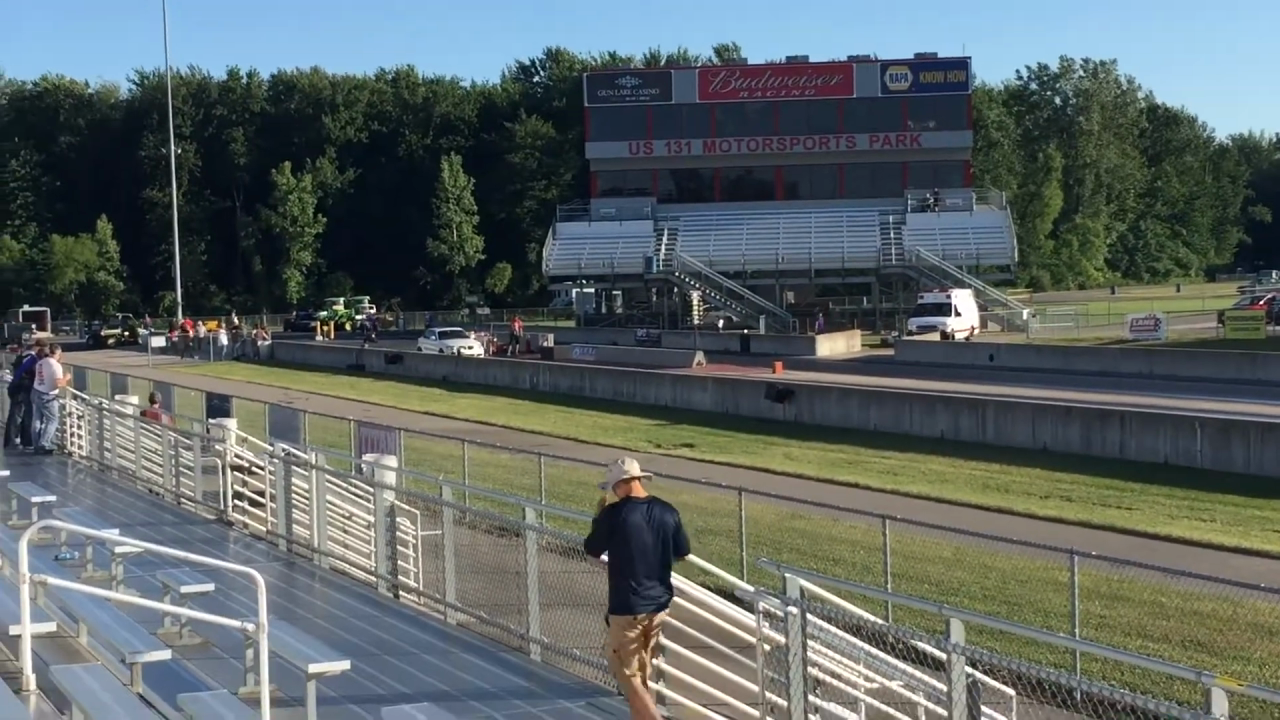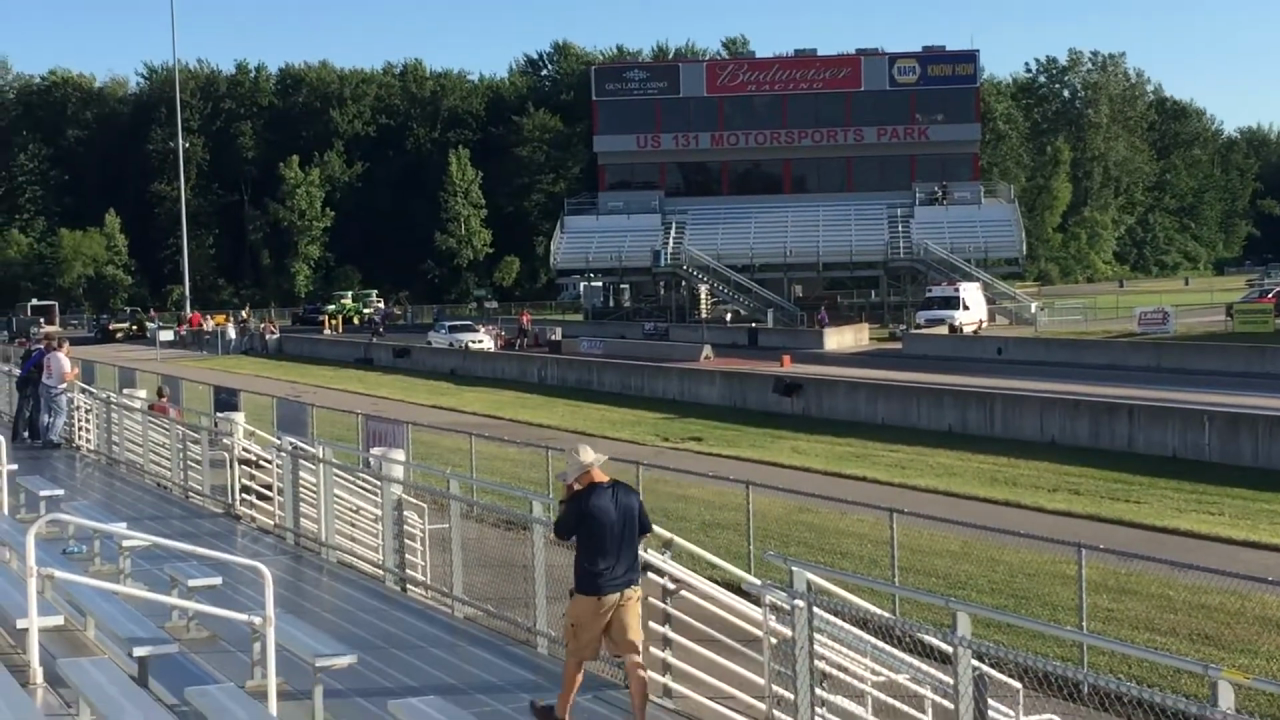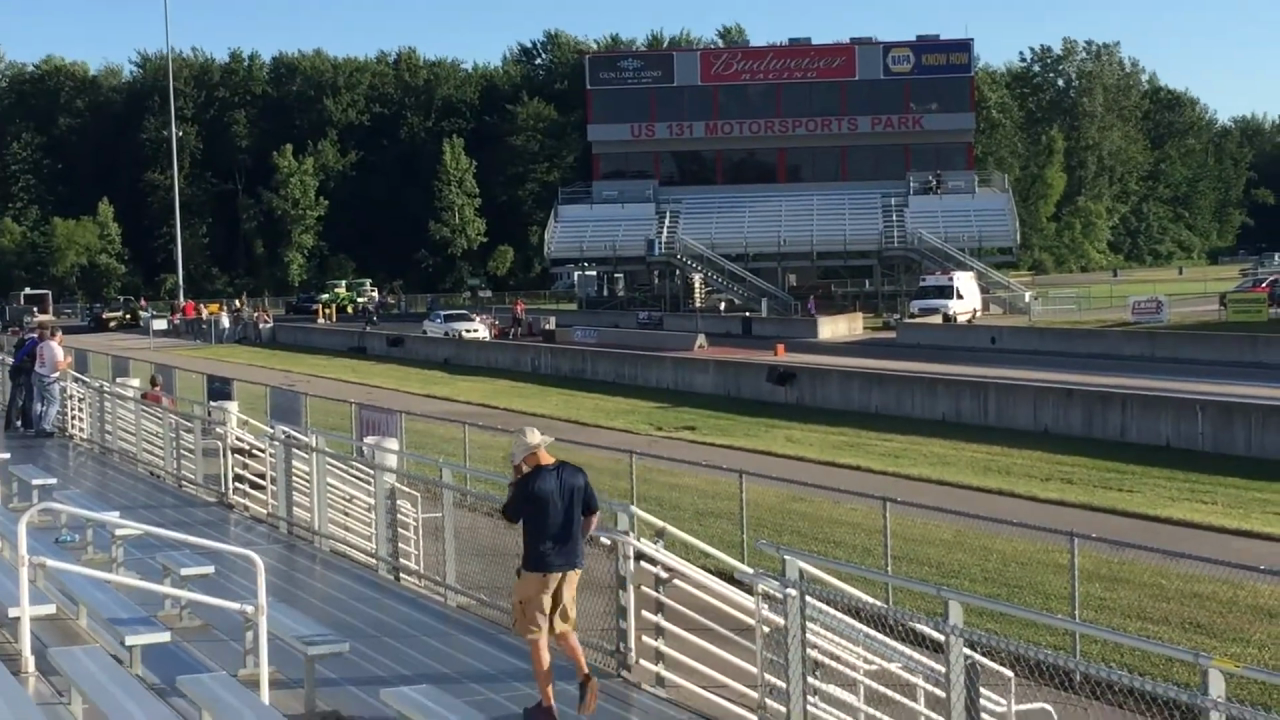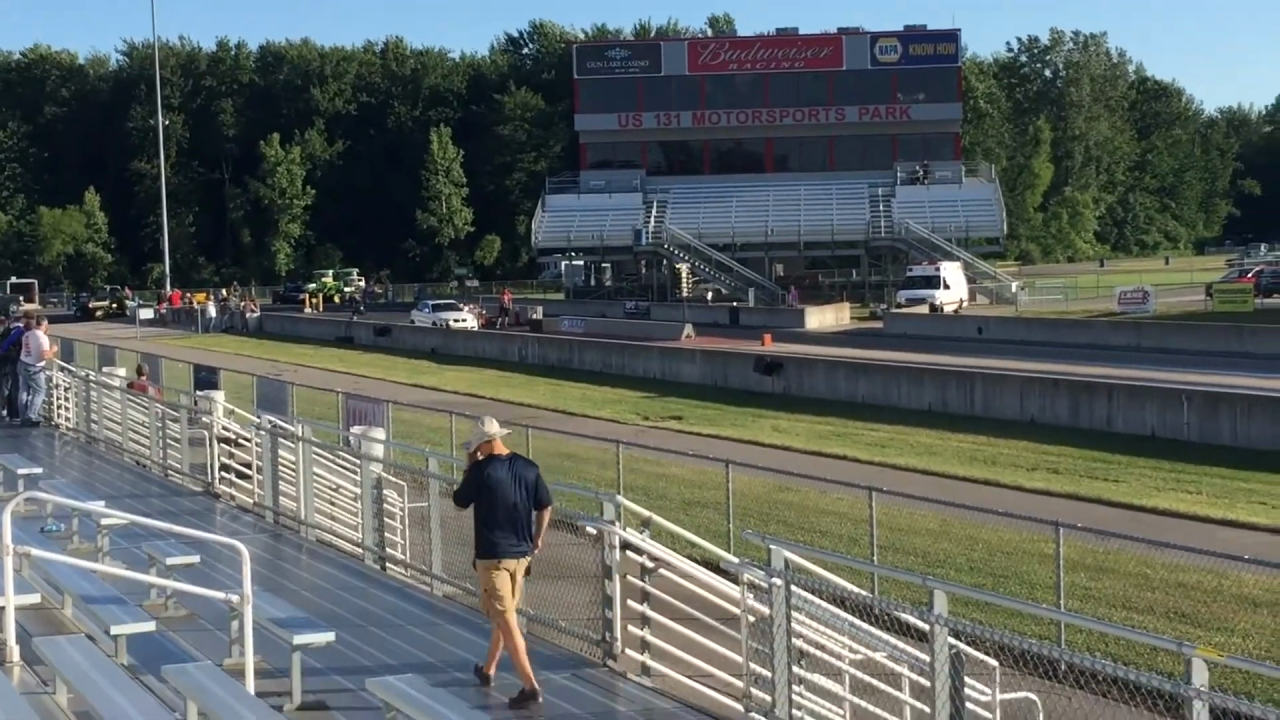
dt=0.3s
person 1, frame 1
left shoulder: (614, 513)
right shoulder: (667, 512)
left elbow: (592, 550)
right elbow: (682, 554)
left wrist: (599, 517)
left hip: (626, 609)
right hip: (658, 604)
left knee: (629, 680)
right knee: (639, 673)
person 1, frame 2
left shoulder: (581, 500)
right shoulder: (630, 495)
left elbow: (560, 533)
right elbow: (644, 533)
left wrist: (566, 498)
left hip: (593, 591)
right hip: (629, 587)
left knee: (576, 656)
right knee: (633, 659)
person 1, frame 3
left shoulder: (529, 483)
right shoulder: (576, 474)
left elbow: (510, 517)
right elbow: (592, 514)
left wrist: (516, 481)
left hip: (539, 568)
right hip: (572, 565)
left knee: (537, 636)
right knee: (563, 629)
right ankle: (584, 675)
person 1, frame 4
left shoulder: (481, 470)
right shoulder: (529, 467)
left elbow: (460, 502)
right elbow: (545, 508)
right wrist: (537, 540)
left hip: (492, 556)
right hip: (521, 553)
left knee: (507, 622)
right knee: (504, 615)
left ankle: (531, 687)
right ankle: (488, 670)
